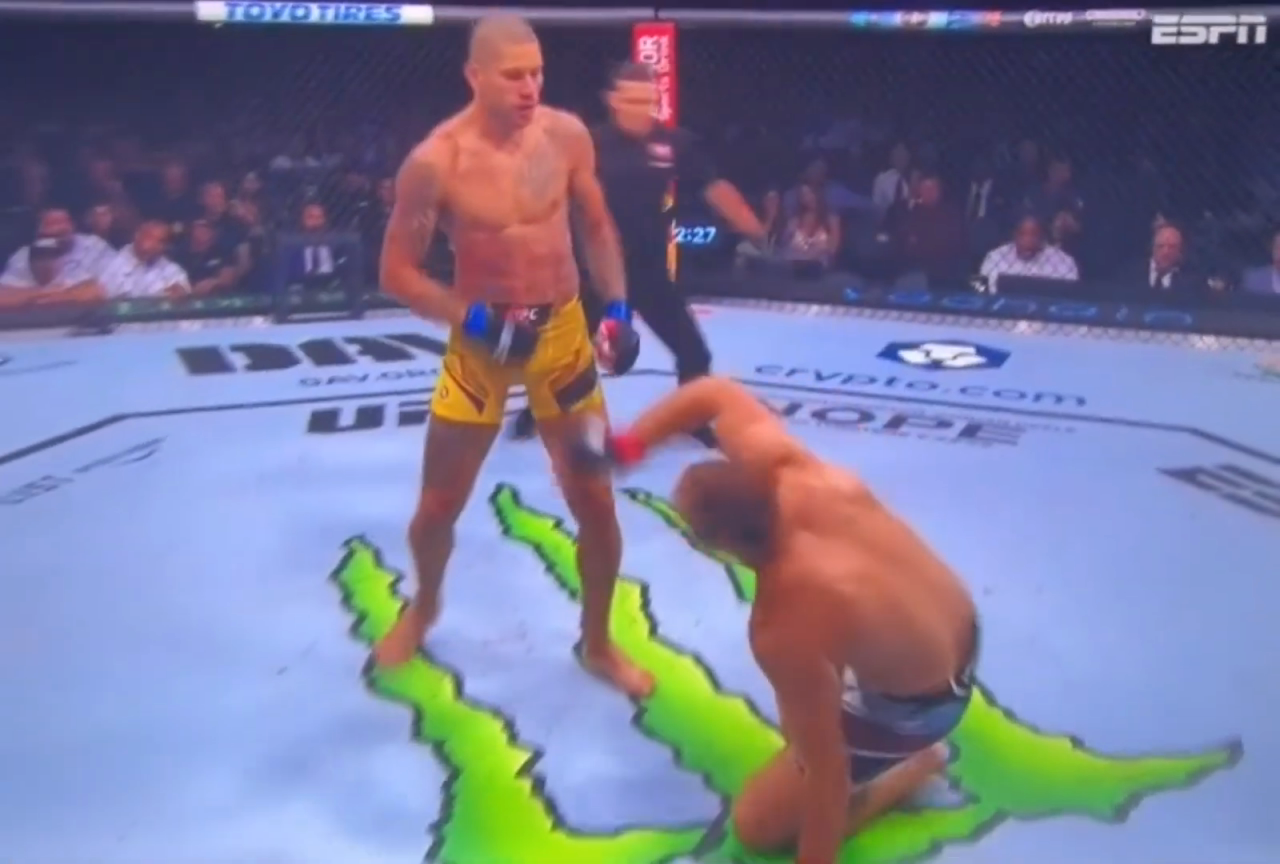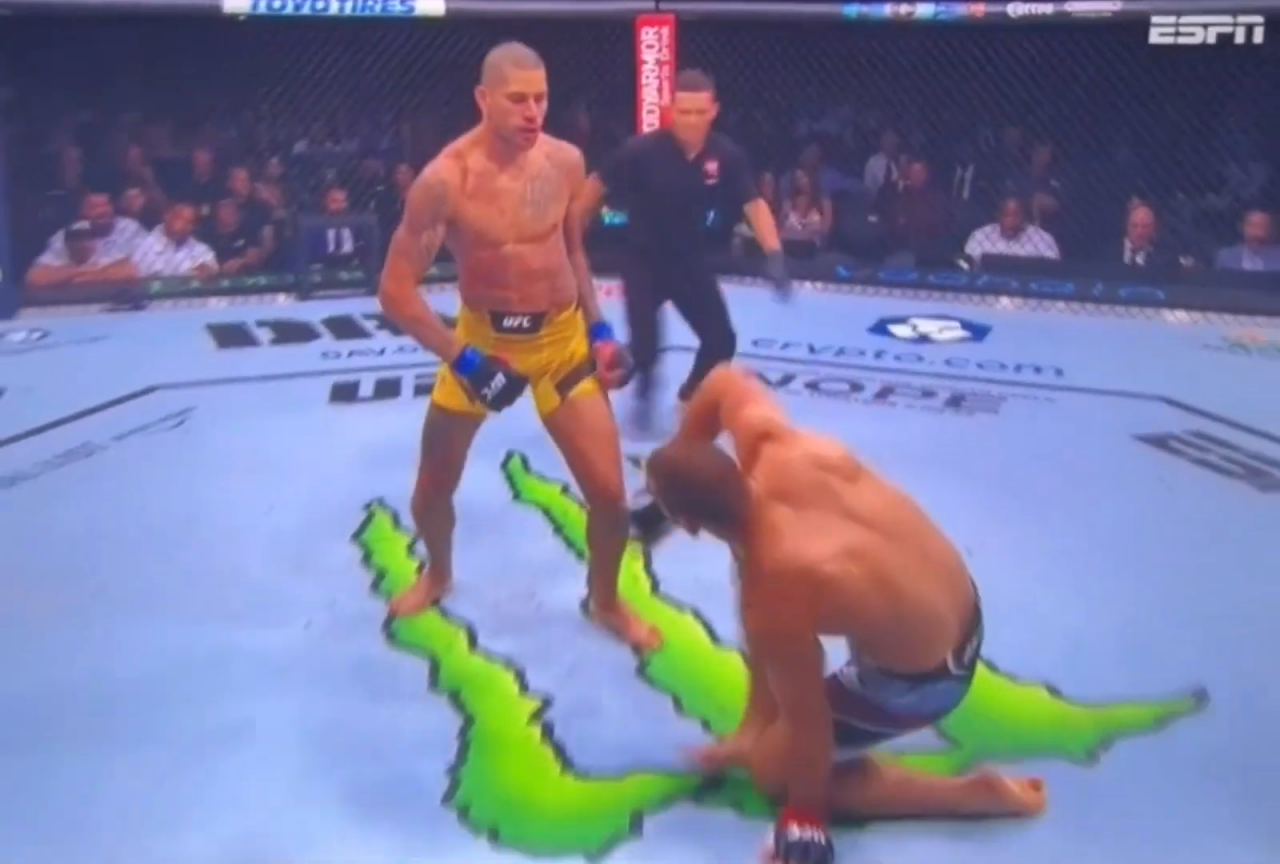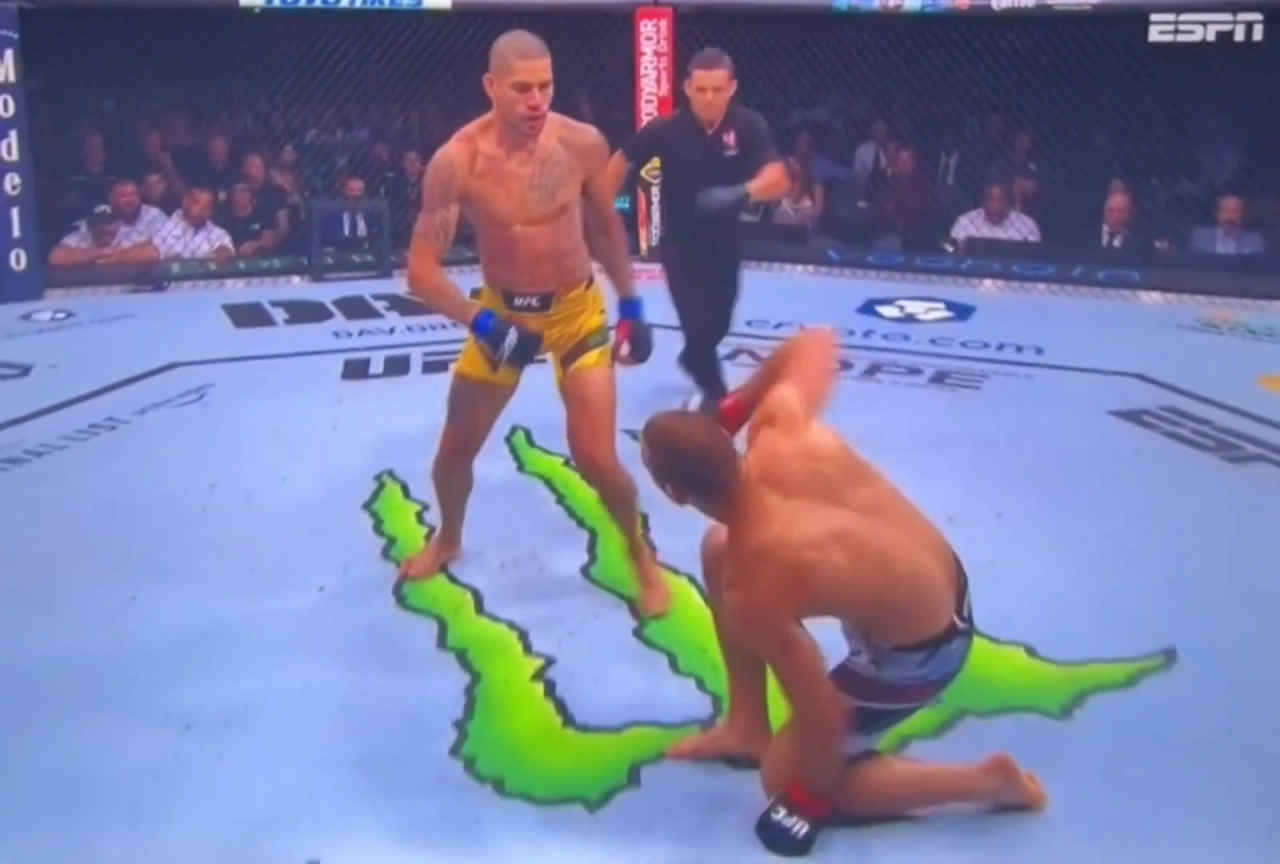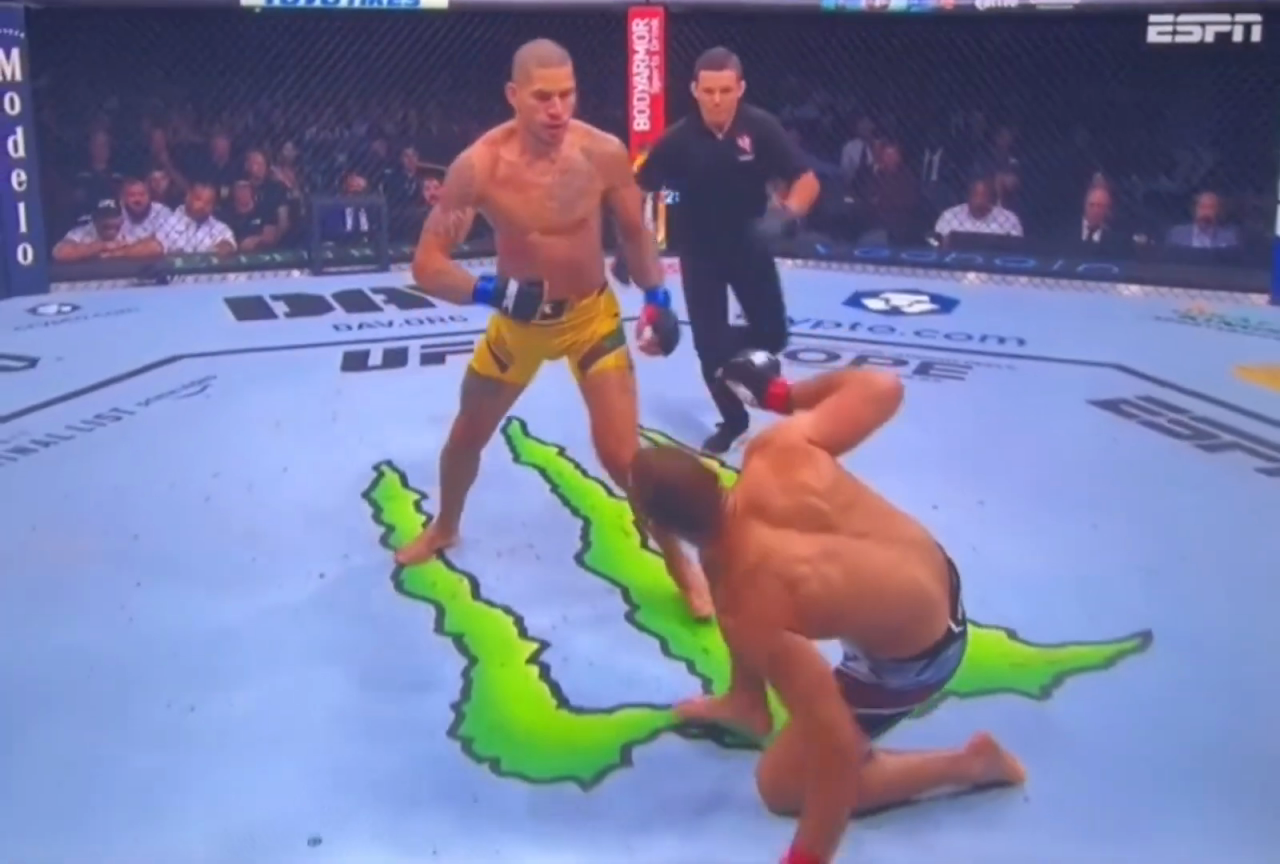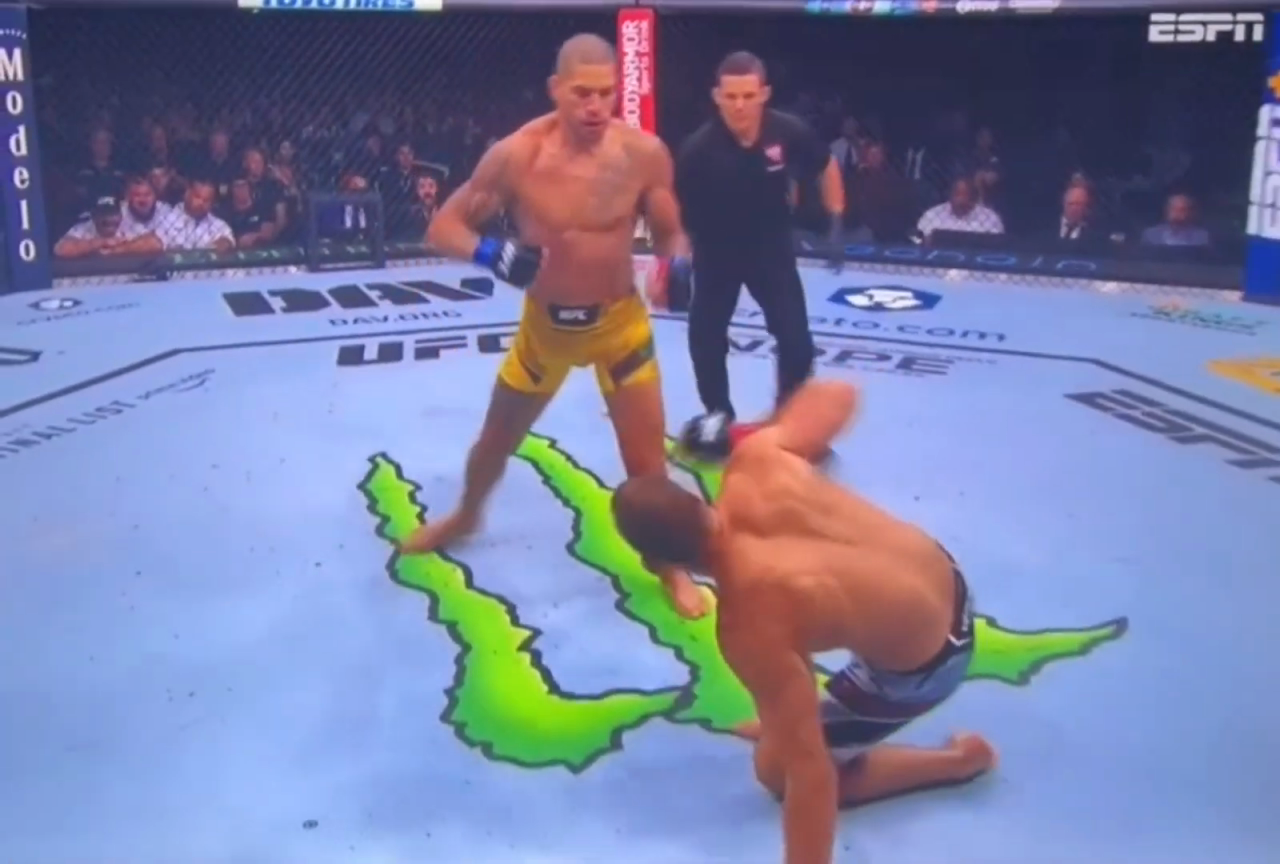
dt=0.3s
person 1, frame 1
left shoulder: (568, 136)
right shoulder: (435, 161)
left elbow: (598, 230)
right elbow: (396, 273)
left wrist: (616, 310)
right wrist: (475, 324)
left hip: (563, 335)
right hip: (483, 338)
left knee: (596, 506)
right knee: (437, 509)
left ankle: (597, 642)
right ankle: (423, 608)
person 1, frame 2
left shoulder: (566, 162)
right shoulder: (445, 179)
right elbow: (396, 291)
left wrist: (600, 330)
right wrist: (464, 362)
left hip: (560, 336)
right hip: (483, 341)
left knee: (609, 491)
right knee: (432, 489)
left ankle: (606, 599)
right ankle: (438, 574)
person 1, frame 3
left shoulder: (583, 143)
right shoulder: (457, 161)
right elbow: (421, 272)
left wrist: (630, 306)
right wrist: (488, 326)
left hip: (576, 310)
right hip: (502, 313)
left knee: (596, 458)
right knee: (455, 450)
left ankle: (639, 551)
right ankle: (448, 538)
person 1, frame 4
left shoulder: (605, 154)
right shoulder: (477, 166)
left elbow: (635, 234)
right elbow: (427, 264)
left wrist: (657, 298)
right wrist: (489, 290)
left hip: (591, 315)
right hip: (517, 316)
left knee: (624, 457)
right knee: (465, 438)
left ankle: (679, 564)
right ankle: (445, 526)
person 1, frame 5
left shoulder: (645, 153)
right shoulder: (516, 155)
left elbow: (671, 232)
right elbow: (444, 226)
left wrist: (677, 268)
right wrist: (490, 252)
left hip: (620, 322)
right hip: (545, 323)
left knee: (648, 465)
right knee: (494, 445)
left ankle: (669, 565)
right ankle: (466, 515)
person 2, frame 1
left shoulder: (786, 624)
right shoulder: (787, 469)
left elbow: (824, 767)
right elbow: (717, 393)
right wrist: (622, 447)
left hip: (918, 704)
left knee: (758, 822)
left ankle: (914, 767)
person 2, frame 2
left shoulder: (774, 605)
right shoulder: (769, 441)
left elbow: (812, 727)
right elbow: (725, 382)
left wrist: (804, 820)
right wrist: (676, 468)
left hip: (920, 683)
left knee: (775, 771)
left ankle: (975, 793)
right ankle: (757, 729)
person 2, frame 3
left shoulder: (754, 586)
right shoulder: (780, 425)
left elbow: (825, 714)
right elbow: (816, 342)
left wrist: (807, 798)
right wrist: (734, 407)
left hip: (917, 651)
right hip: (940, 573)
left knee: (783, 775)
right knee: (716, 549)
left ankle: (985, 780)
right ankle: (746, 727)
person 2, frame 4
left shoulder: (750, 612)
right shoulder: (777, 452)
left elbow: (838, 747)
right elbow: (884, 387)
right wrist: (786, 394)
left hip: (912, 659)
right hip: (936, 575)
left knee: (782, 785)
right knee: (716, 553)
left ankle: (969, 762)
right ankle: (746, 702)
person 2, frame 5
left shoulder: (749, 628)
right shoulder: (757, 463)
left elbow: (810, 773)
right elbow: (838, 393)
right wrist: (744, 435)
left hip: (925, 669)
right hip: (947, 579)
left knee: (776, 770)
left ankle: (957, 760)
right ankle: (802, 718)
person 3, frame 1
left shoulder: (674, 143)
right shoulder: (587, 146)
left elbow: (716, 189)
left wrist: (757, 235)
left hip: (648, 269)
left knee: (693, 353)
person 3, frame 2
left shoulder: (726, 154)
right shoulder: (640, 149)
left elbow: (754, 205)
right elbow: (597, 185)
left wrist: (774, 256)
left hip: (688, 259)
right hip: (643, 261)
left knee: (721, 340)
right knee: (646, 341)
left ankle: (695, 398)
right ankle: (644, 394)
person 3, frame 3
left shoulder: (748, 126)
right shoulder: (666, 129)
left elbow: (777, 178)
right elbow: (622, 161)
left wrist: (737, 194)
left hip: (723, 241)
right hip: (679, 242)
left knee: (716, 319)
right knee: (697, 321)
left ankle: (696, 362)
person 3, frame 4
left shoulder: (762, 128)
right shoulder: (678, 139)
left elbow: (807, 182)
right elbow: (642, 189)
left wrist: (783, 217)
left hip: (751, 248)
right hip: (699, 251)
left knee: (772, 334)
right knee: (708, 340)
left ankle: (727, 348)
right ankle: (732, 418)
person 3, frame 5
left shoulder: (790, 131)
right shoulder: (699, 147)
left elbow: (826, 168)
right elbow: (676, 209)
left wrist: (836, 224)
left hip: (772, 251)
right hip: (715, 253)
left knee: (795, 342)
right knee: (705, 339)
right ankle: (717, 414)
